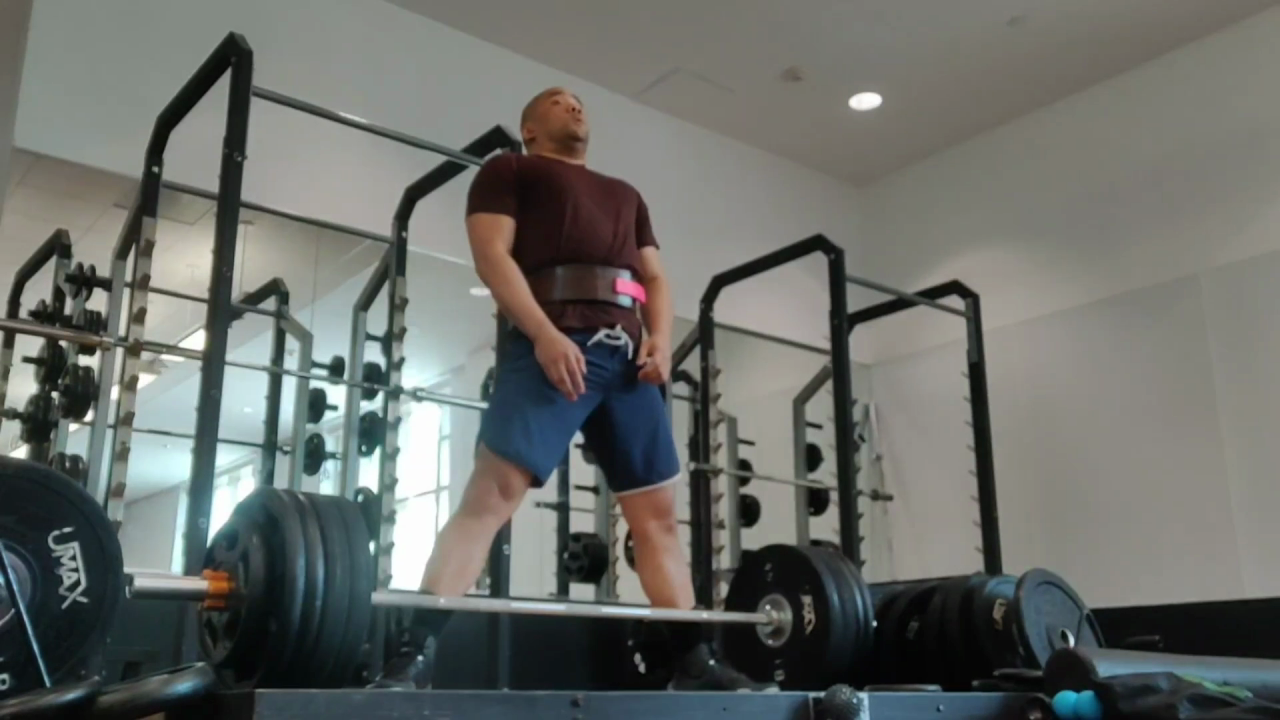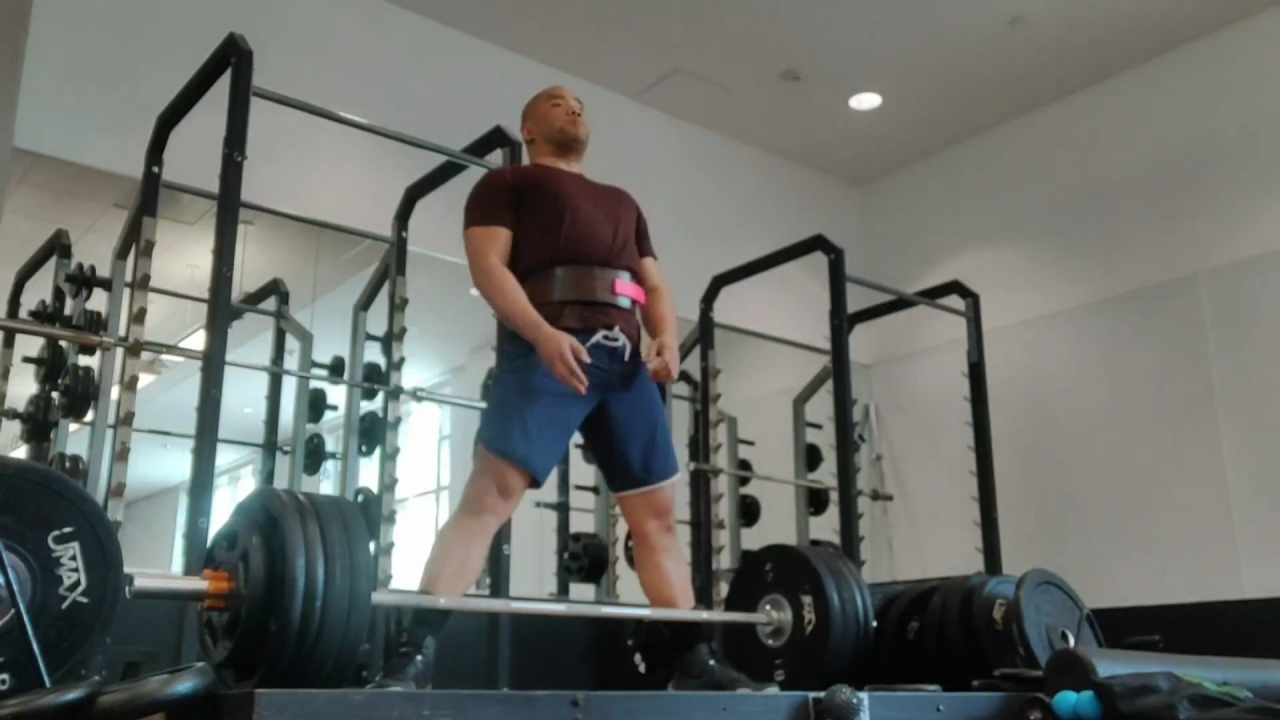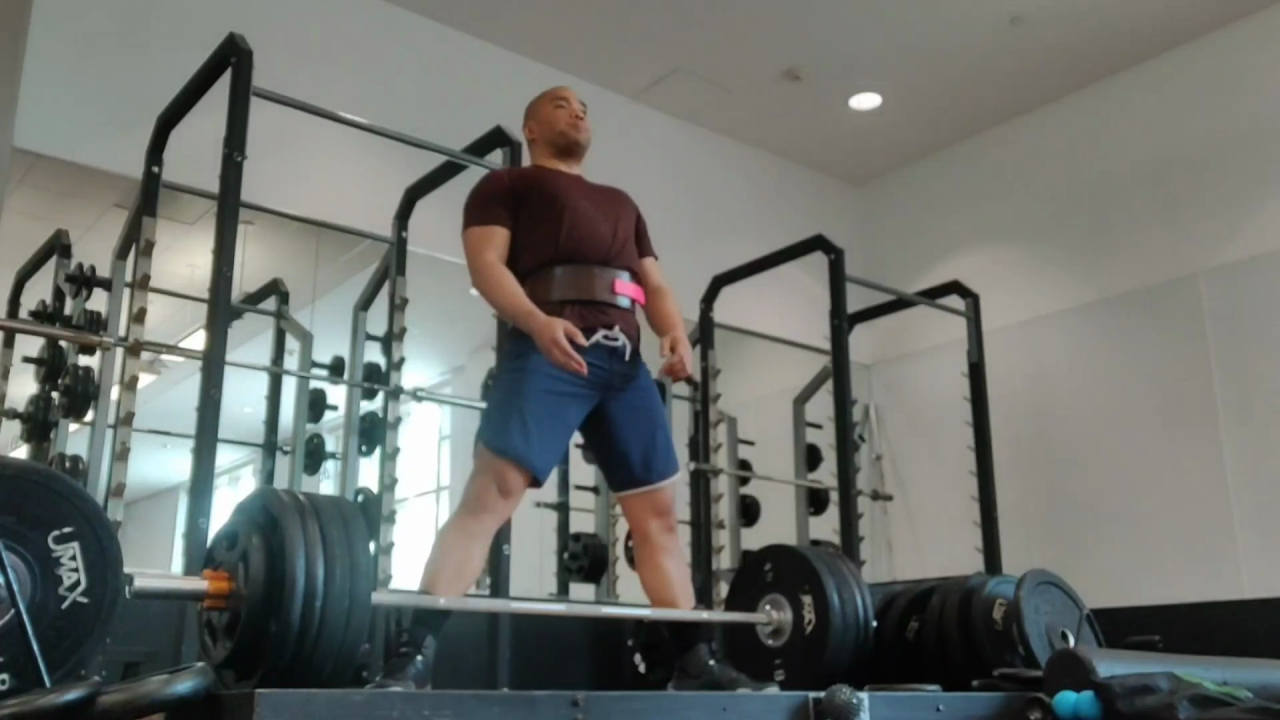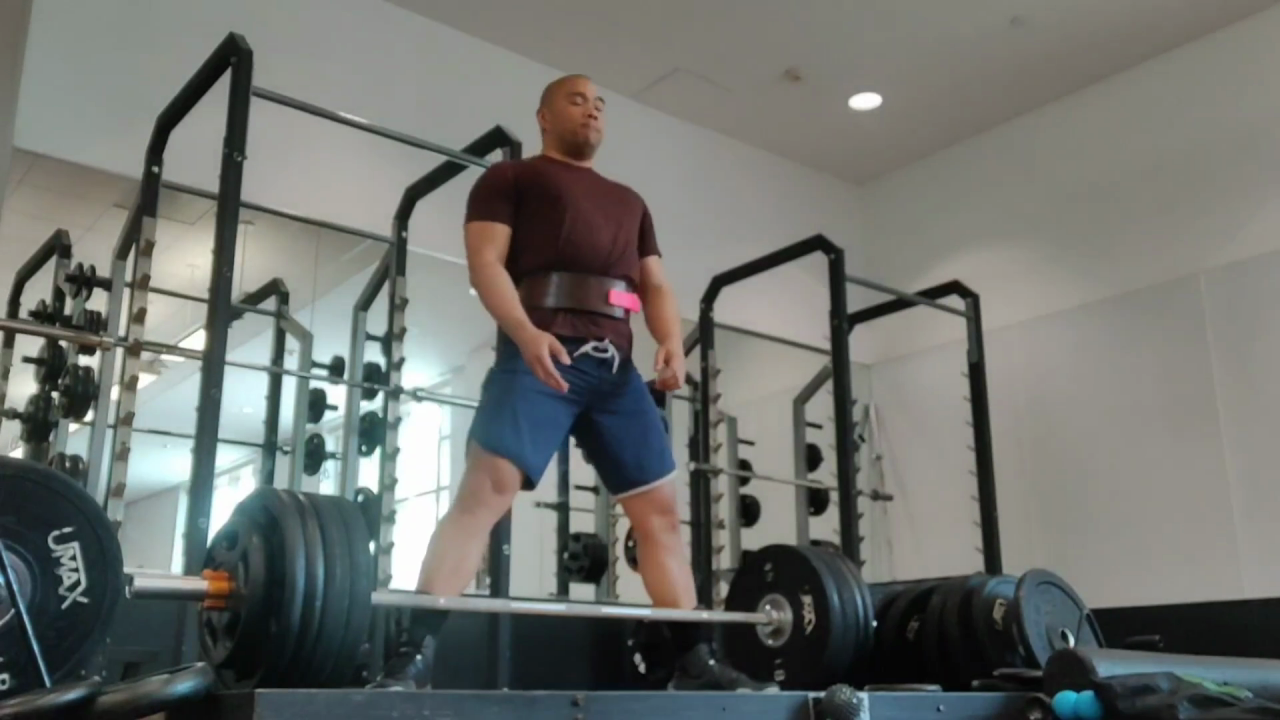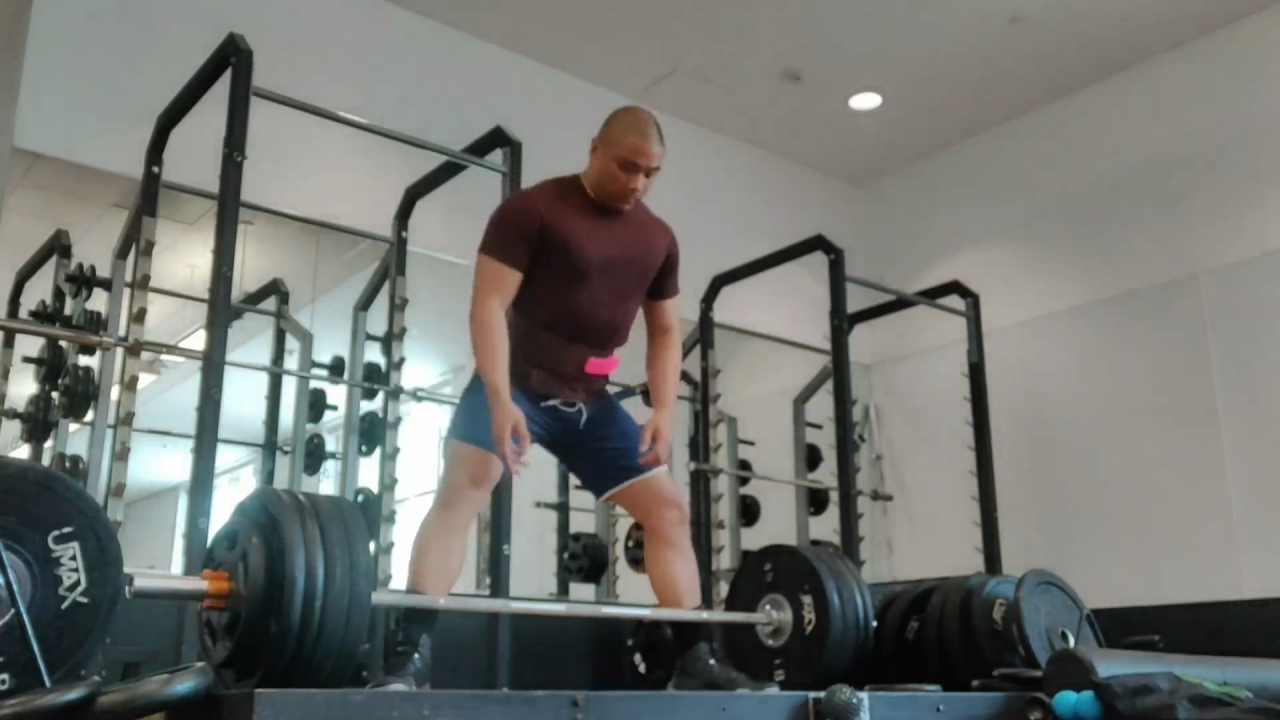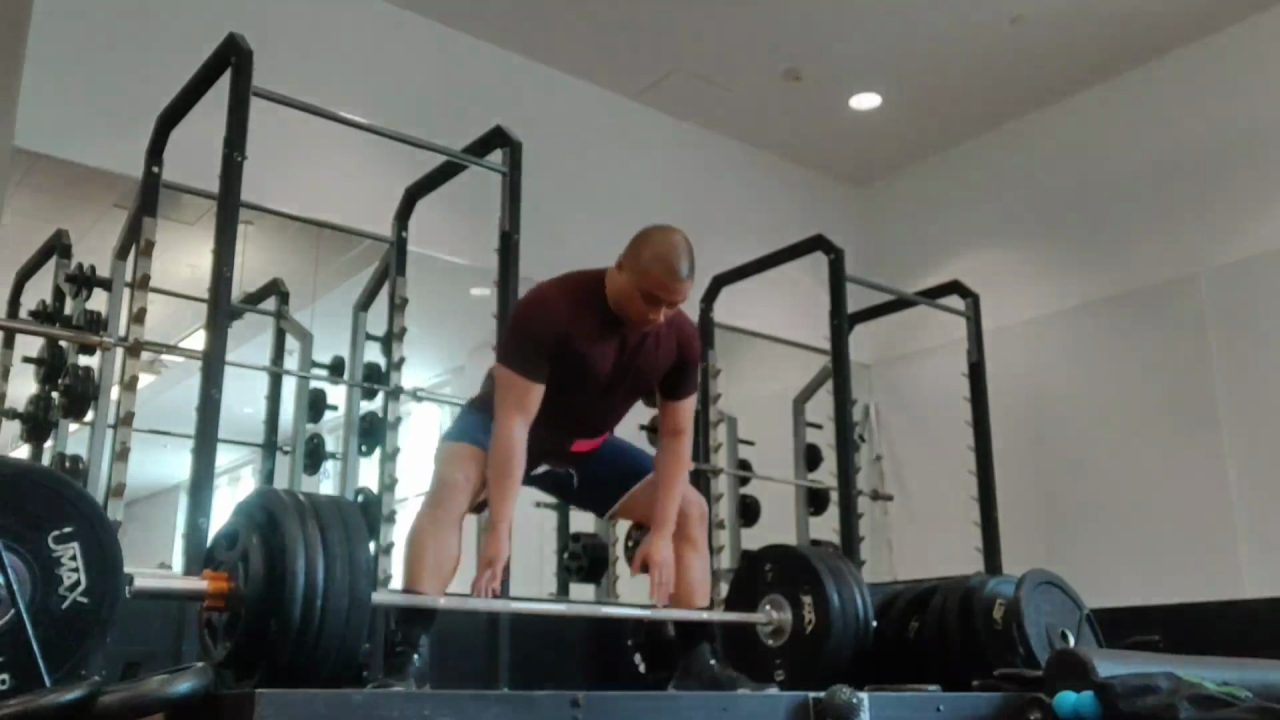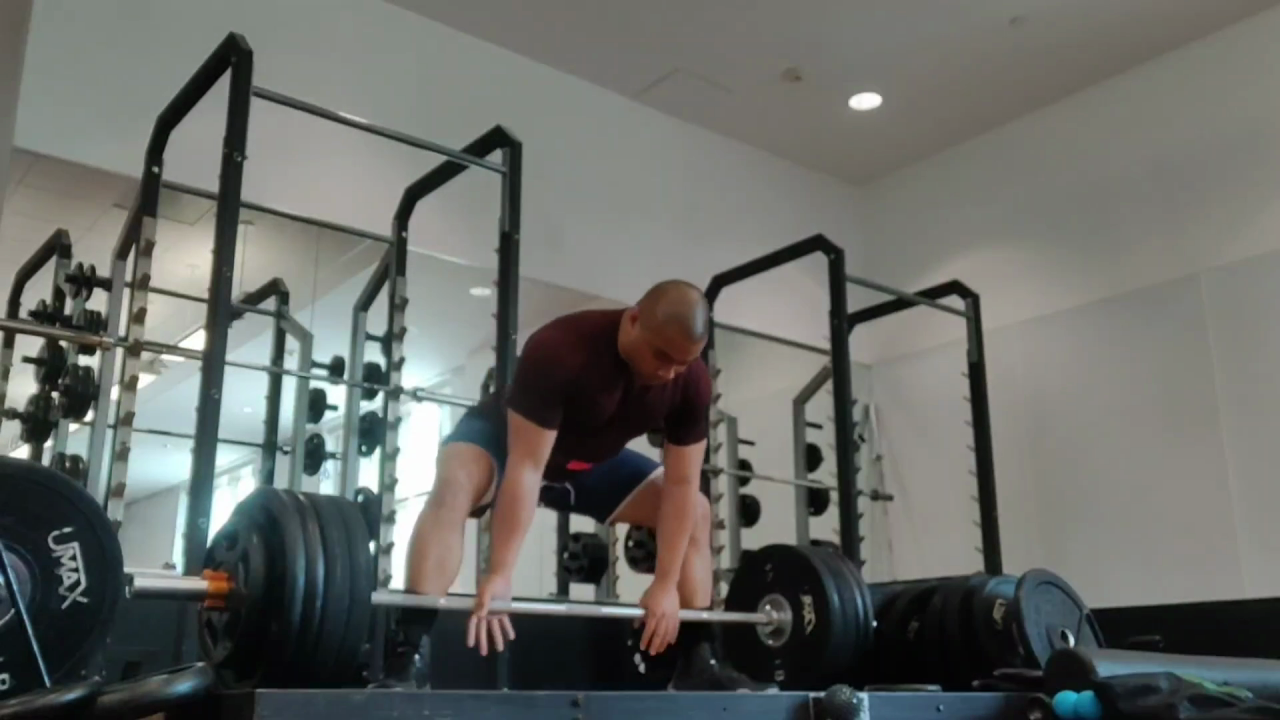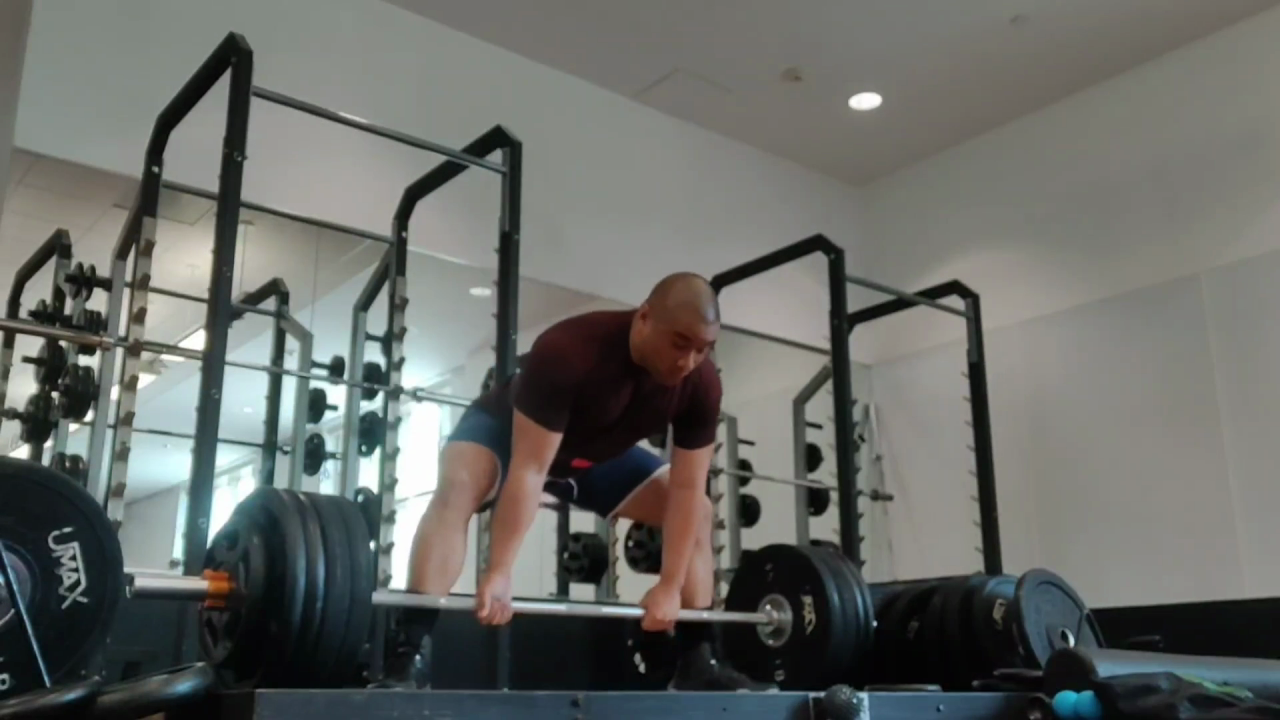
dt=0.3s
person 1, frame 1
left shoulder: (625, 194)
right shoulder: (508, 171)
left elbow: (655, 276)
right elbow: (492, 253)
left wrist: (660, 337)
right wrist: (544, 333)
left hip: (625, 353)
right hip: (551, 346)
left knee: (659, 511)
right knee: (491, 494)
left ankle: (695, 660)
right ankle: (413, 655)
person 1, frame 2
left shoulder: (621, 202)
right shoulder: (507, 183)
left elbow: (654, 284)
right elbow: (487, 264)
left wrist: (667, 338)
right wrist: (541, 333)
left hip: (624, 357)
right hip: (548, 348)
left knee: (658, 512)
right knee: (490, 494)
left ankle: (694, 659)
right ankle: (413, 653)
person 1, frame 3
left shoulder: (620, 203)
right shoulder: (505, 186)
left elbow: (654, 283)
right elbow: (485, 263)
left wrist: (675, 331)
right wrist: (538, 322)
left hip: (624, 357)
right hip: (547, 348)
left knee: (658, 511)
right knee: (491, 493)
left ankle: (695, 659)
right ankle: (412, 653)
person 1, frame 4
left shoulder: (627, 200)
right shoulder: (510, 177)
left elbow: (656, 286)
right elbow: (485, 262)
left wrist: (672, 342)
right wrist: (525, 332)
left hip: (616, 363)
right hip: (542, 353)
left knee: (661, 511)
right knee: (486, 491)
left ankle: (695, 658)
right ankle: (414, 653)
person 1, frame 5
left shoulder: (659, 240)
right shoulder: (533, 209)
left elbow: (664, 332)
right elbow: (489, 306)
left wrist: (662, 410)
right wrist: (500, 401)
left hip: (590, 397)
right hip: (518, 382)
left knee: (667, 505)
right knee: (462, 491)
left ankle: (695, 659)
right ankle: (409, 653)
person 1, frame 6
left shoulder: (679, 337)
right shoulder: (549, 309)
left elbow: (676, 434)
right elbow: (512, 421)
left wrist: (660, 533)
right wrist: (499, 530)
left hip: (586, 450)
right hip: (500, 431)
left knee: (691, 509)
right knee: (452, 483)
left ankle: (697, 660)
person 1, frame 7
left shoulder: (691, 383)
right shoulder: (559, 349)
left elbow: (681, 483)
right elbow: (524, 469)
left wrist: (666, 584)
right wrist: (500, 575)
left hip: (589, 462)
right hip: (504, 436)
left knee: (695, 511)
right knee: (454, 486)
left ankle: (698, 661)
right ankle: (411, 657)
person 1, frame 8
left shoulder: (700, 384)
right shoulder: (568, 351)
left elbow: (687, 488)
right elbow: (529, 470)
left wrist: (670, 587)
right wrist: (499, 573)
left hip: (597, 454)
right hip: (508, 426)
left knee: (698, 510)
right knee: (458, 486)
left ankle: (698, 660)
right ankle: (411, 658)
